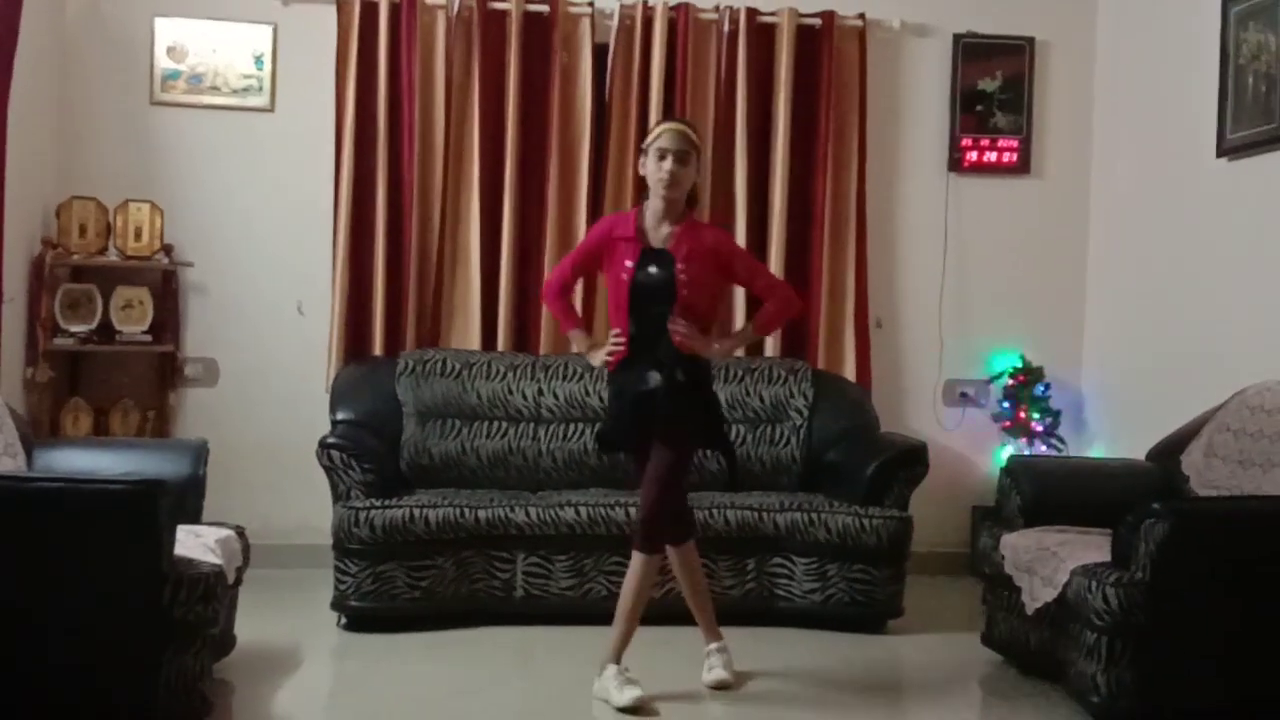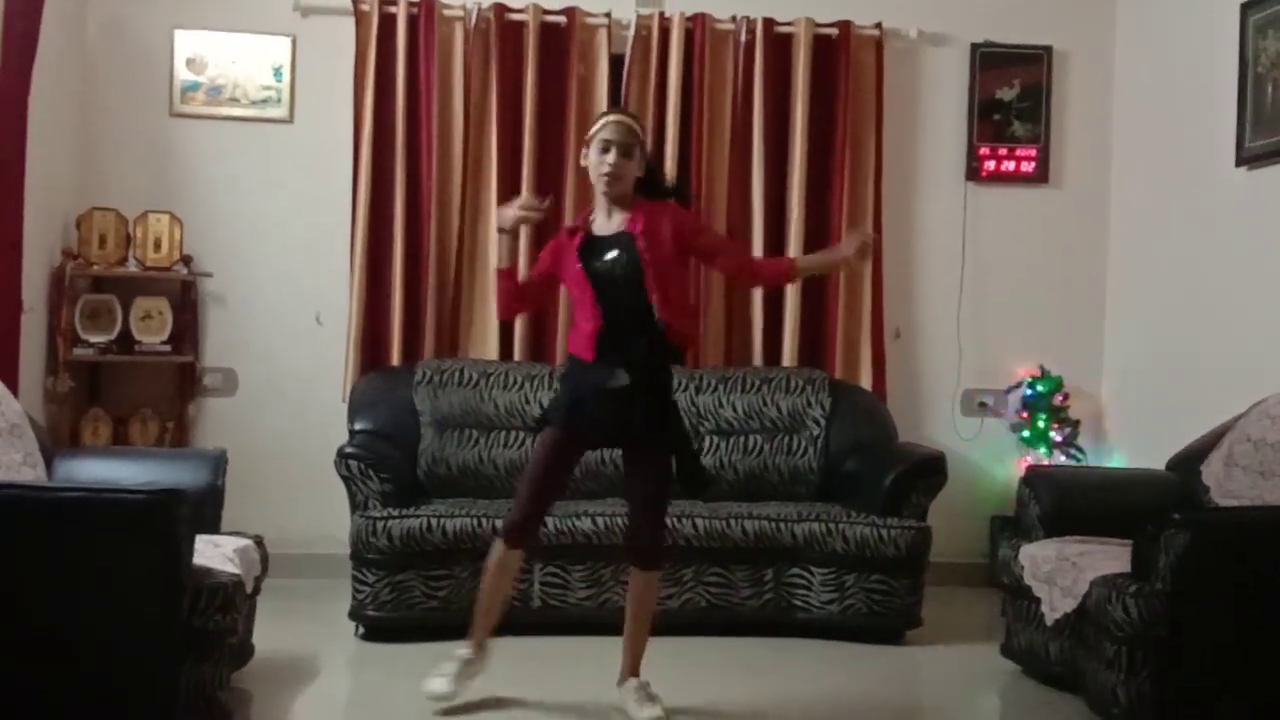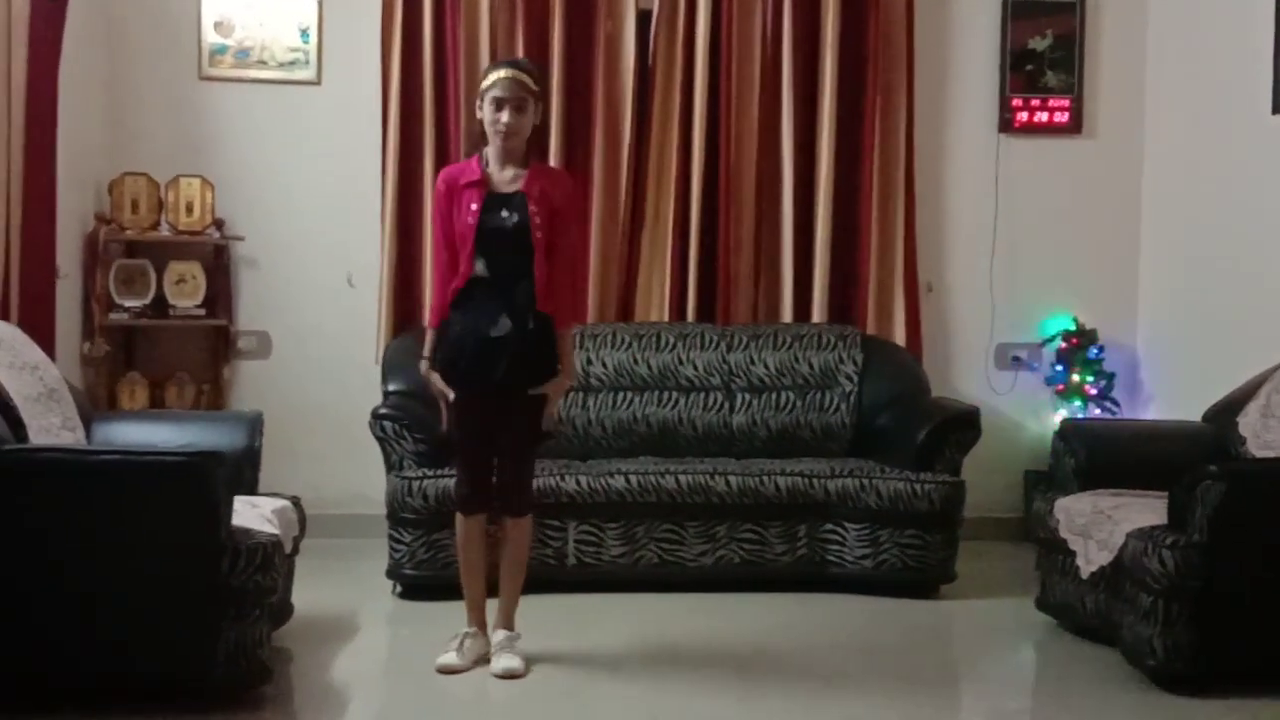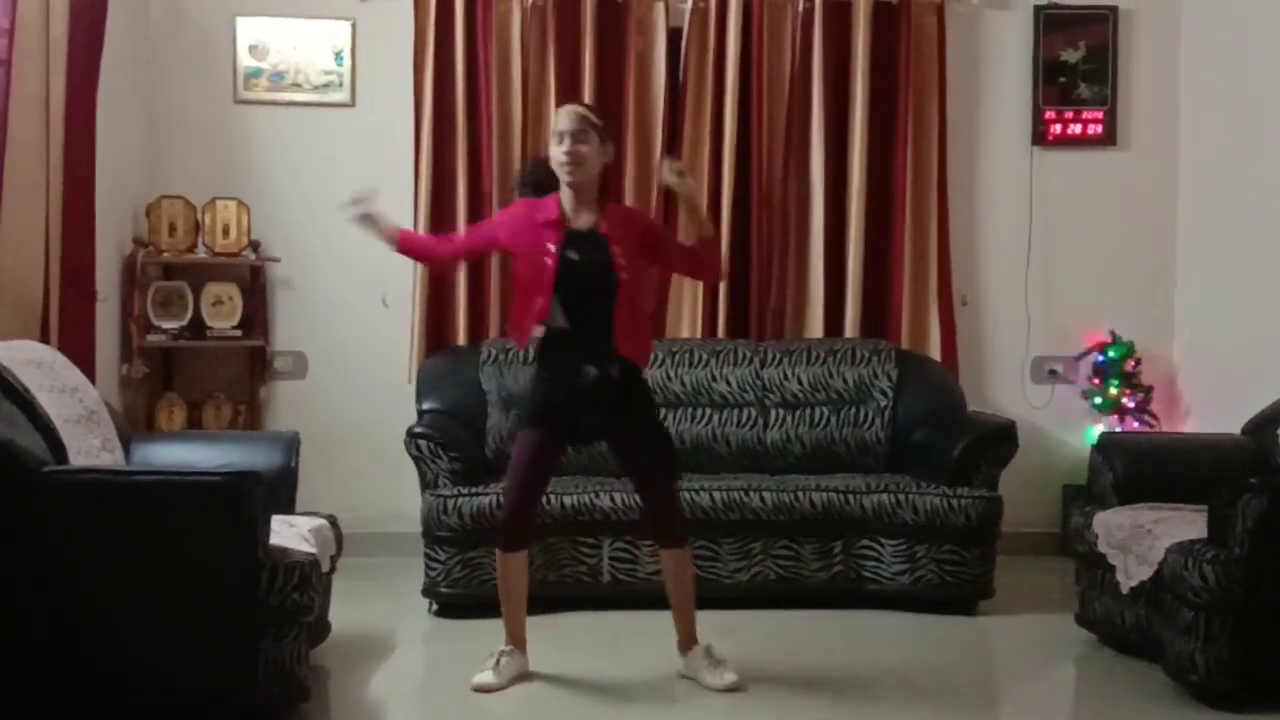
dt=1s
person 1, frame 1
left shoulder: (709, 242)
right shoulder: (611, 233)
left elbow: (783, 299)
right elbow: (555, 288)
left wrist: (724, 347)
right wrist: (590, 350)
left hip: (685, 391)
right hip: (632, 388)
left knee: (650, 524)
right knee: (672, 520)
left ankle: (611, 668)
right ankle: (714, 641)
person 1, frame 2
left shoulder: (674, 226)
right shoulder: (569, 240)
left elbow: (757, 272)
right elbow: (511, 305)
left wrist: (837, 256)
right wrist: (505, 238)
left hip: (648, 392)
right hip: (583, 388)
left knee: (645, 538)
right knee: (521, 521)
right ankle: (473, 650)
person 1, frame 3
left shoulder: (555, 187)
right shoulder: (453, 182)
left elbow: (568, 282)
right elbow: (444, 273)
left wrist: (566, 365)
right wrist: (430, 354)
left hip: (527, 345)
right hip: (468, 342)
left knee: (515, 485)
right knee: (471, 485)
left ankle: (506, 630)
right ankle: (473, 629)
person 1, frame 4
left shoulder: (629, 224)
right shoulder: (521, 221)
left elbow: (706, 267)
right elbow: (445, 251)
left wrist: (690, 206)
right wrist: (380, 226)
left hip: (619, 387)
right hip: (553, 386)
left knee: (667, 515)
right knee: (512, 518)
left ankle: (691, 648)
right ankle: (514, 651)
